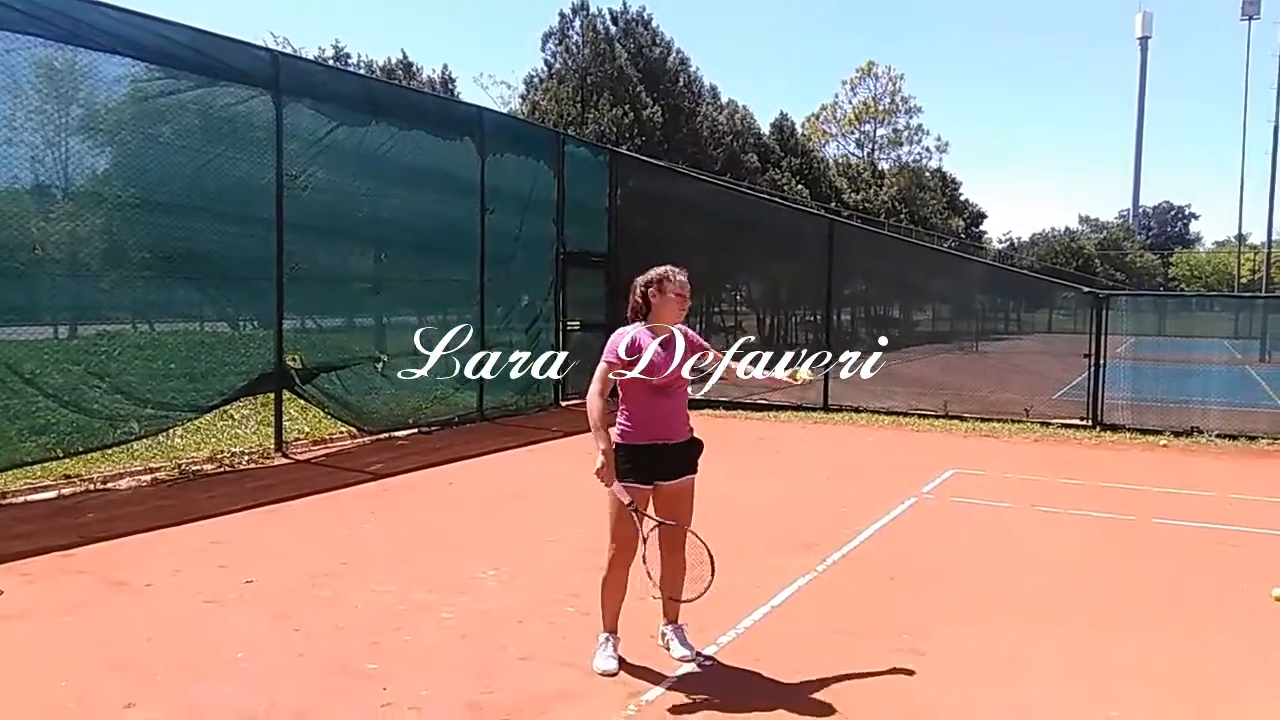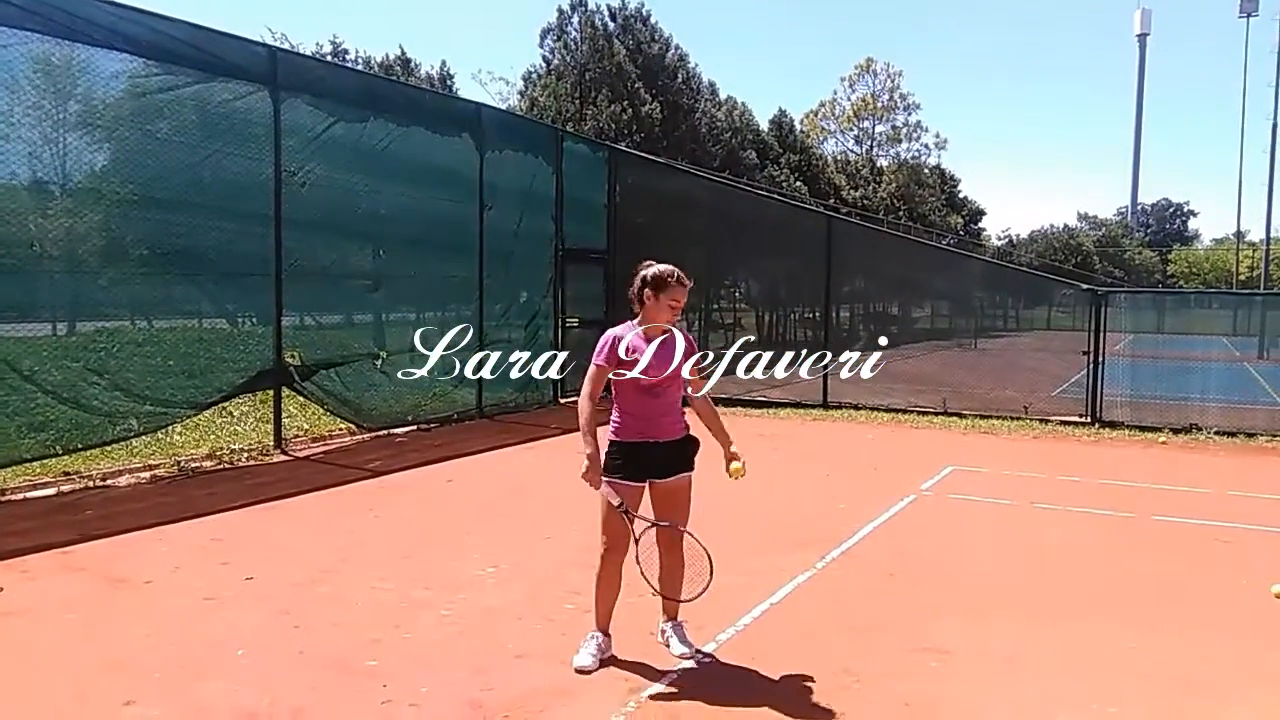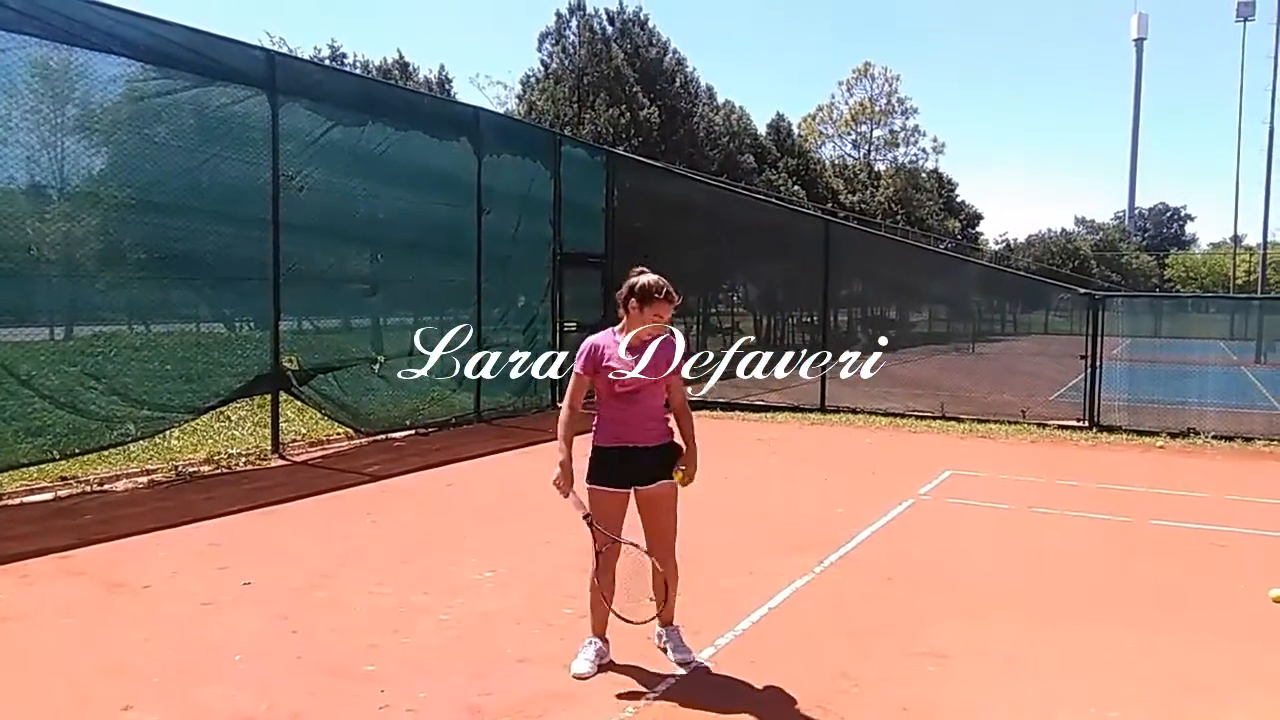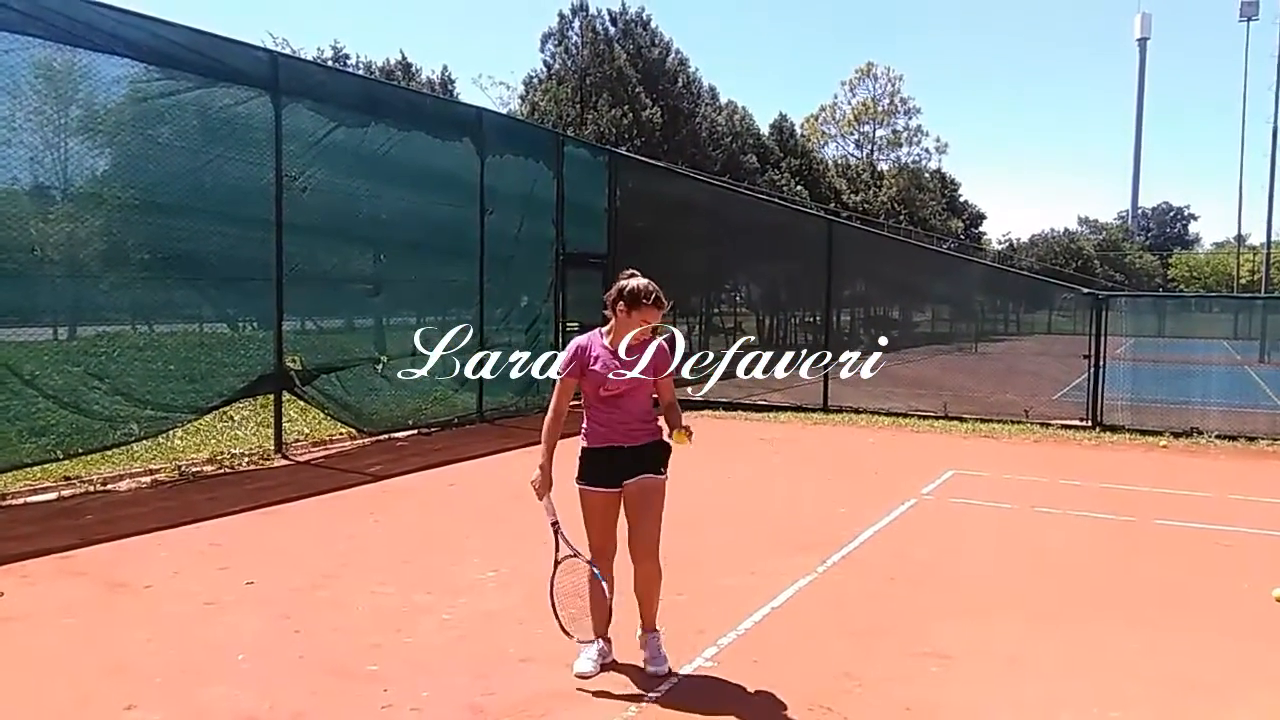
dt=0.2s
person 1, frame 1
left shoulder: (686, 338)
right shoulder: (625, 338)
left elbow: (728, 369)
right elbow: (597, 396)
left wrist: (778, 379)
right wrist: (603, 448)
left hip: (679, 451)
right hip: (633, 454)
left knee: (674, 548)
right knee: (620, 553)
left ankle: (671, 628)
right ankle: (608, 639)
person 1, frame 2
left shoulder: (681, 340)
right shoulder: (617, 339)
left elbow: (698, 397)
right elbow: (588, 398)
left wrist: (726, 443)
right wrist: (590, 453)
left hip: (674, 449)
right hip: (626, 451)
left knee: (674, 546)
right knee: (613, 548)
left ankle: (671, 625)
right ankle: (599, 635)
person 1, frame 3
left shoulder: (666, 348)
right shoulder: (597, 346)
left elbow: (679, 402)
right elbow: (571, 406)
left wrist: (689, 447)
right wrist: (564, 461)
left hip: (657, 455)
right hip: (608, 457)
left knee: (663, 553)
right knee: (604, 556)
left ankle: (667, 628)
right ankle: (597, 641)
person 1, frame 4
left shoulder: (658, 351)
right shoulder: (583, 348)
left elbow: (668, 402)
right elbow: (558, 410)
left wrist: (678, 429)
right wrist: (544, 465)
left hip: (644, 455)
right hip: (597, 457)
left knee: (645, 552)
right knee: (600, 555)
left ankle: (650, 634)
right ankle: (599, 640)
